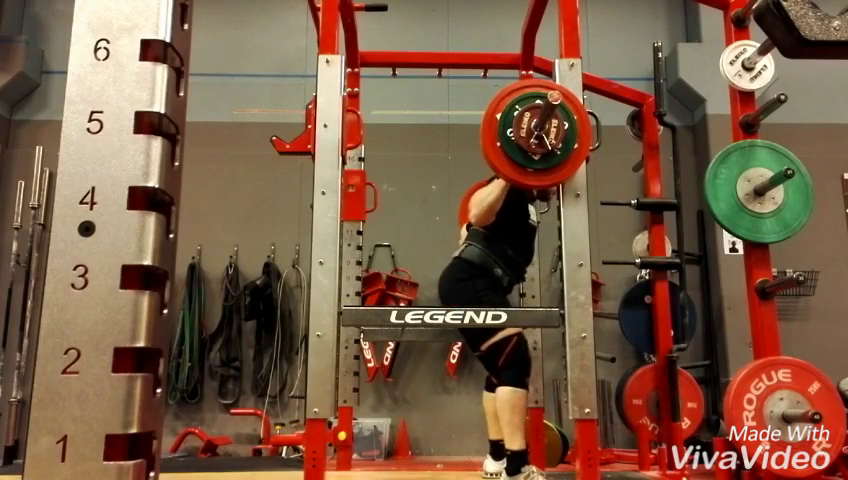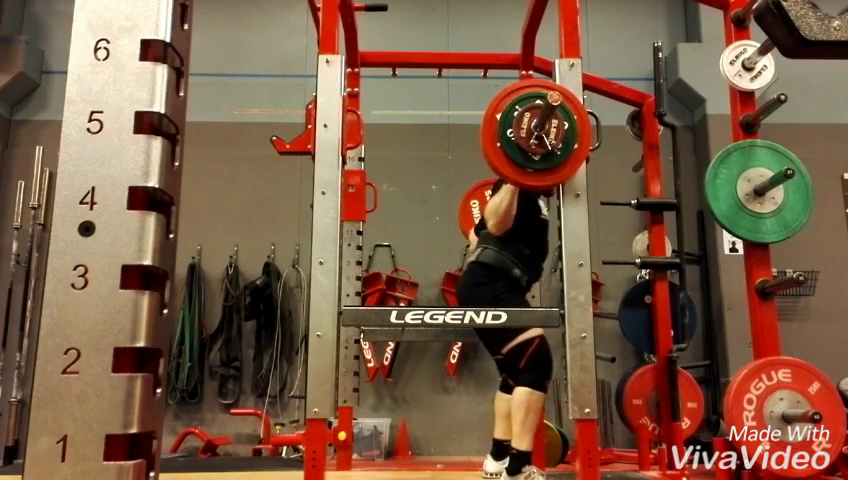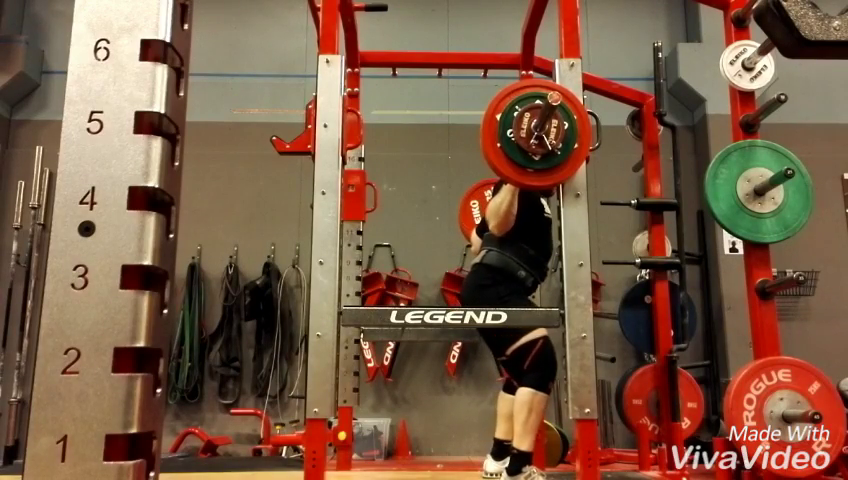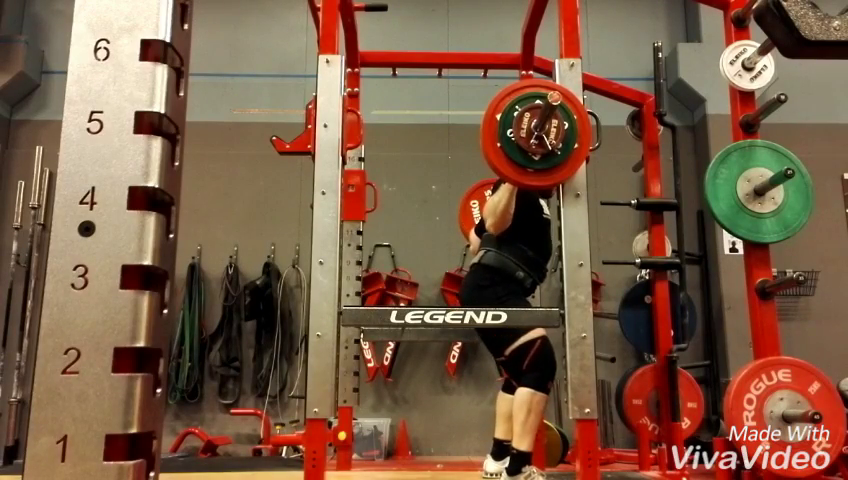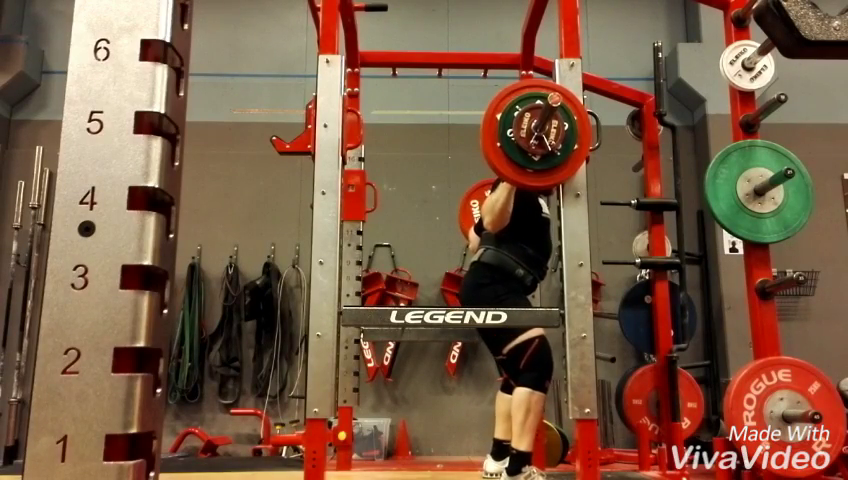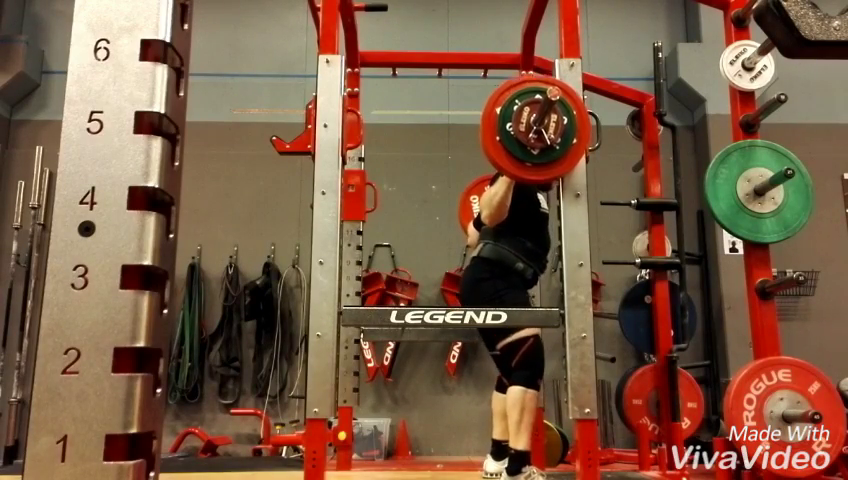
dt=0.2s
person 1, frame 1
left shoulder: (520, 198)
right shoulder: (514, 190)
left elbow: (468, 231)
right elbow: (478, 214)
left hip: (474, 285)
right hip: (470, 284)
left knee: (503, 367)
right knee: (515, 363)
person 1, frame 2
left shoulder: (527, 195)
right shoulder: (522, 190)
left elbow: (476, 236)
right elbow: (497, 224)
left hip: (490, 287)
right hip: (489, 287)
left knee: (517, 371)
right knee: (536, 364)
person 1, frame 3
left shoulder: (528, 196)
right shoulder: (524, 189)
left elbow: (477, 241)
right elbow: (498, 224)
left hip: (495, 289)
right hip: (494, 288)
left knee: (522, 371)
right knee: (540, 365)
person 1, frame 4
left shoulder: (528, 197)
right shoulder: (522, 189)
left elbow: (476, 242)
right elbow: (495, 223)
left hip: (494, 290)
right hip: (492, 289)
left knee: (521, 372)
right knee: (540, 365)
person 1, frame 5
left shoulder: (527, 196)
right shoulder: (522, 188)
left elbow: (475, 241)
right elbow: (493, 220)
left hip: (494, 289)
right hip: (492, 288)
left knee: (520, 370)
right knee: (537, 366)
person 1, frame 6
left shoulder: (525, 190)
right shoulder: (521, 184)
left elbow: (473, 237)
right elbow: (491, 214)
right wrist: (509, 172)
left hip: (492, 284)
right hip: (493, 283)
left knee: (512, 368)
right knee: (527, 365)
